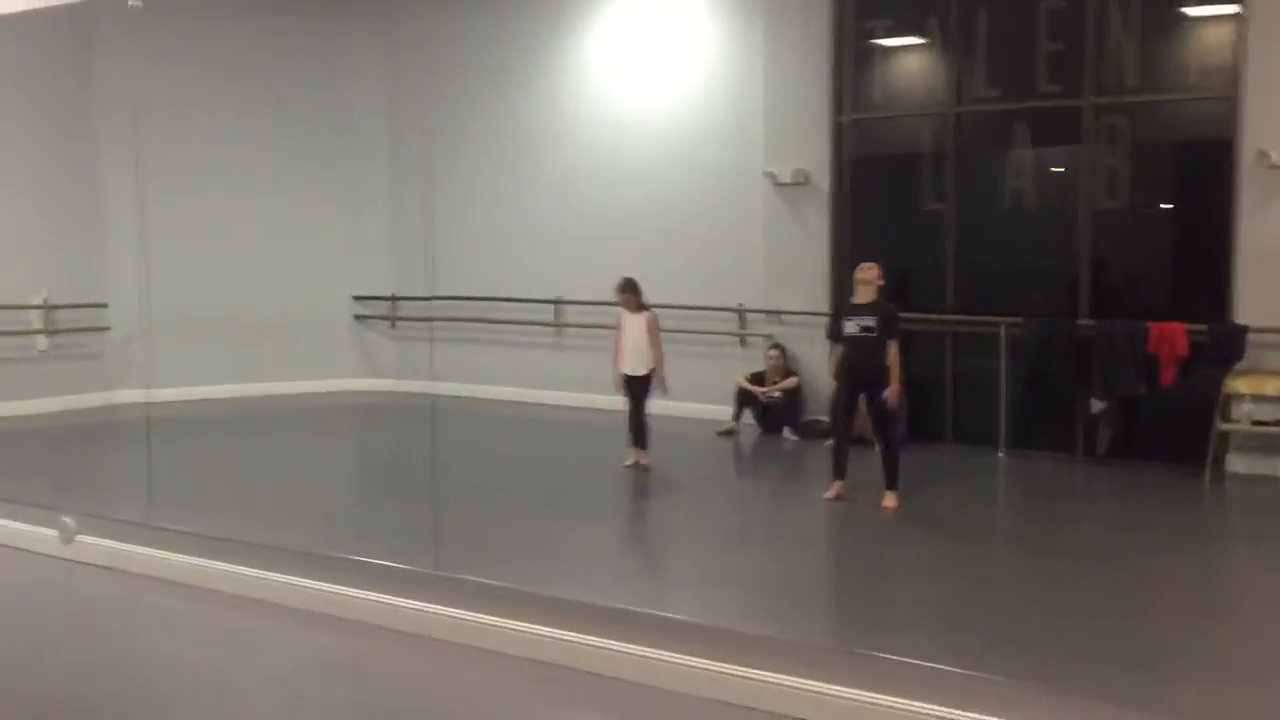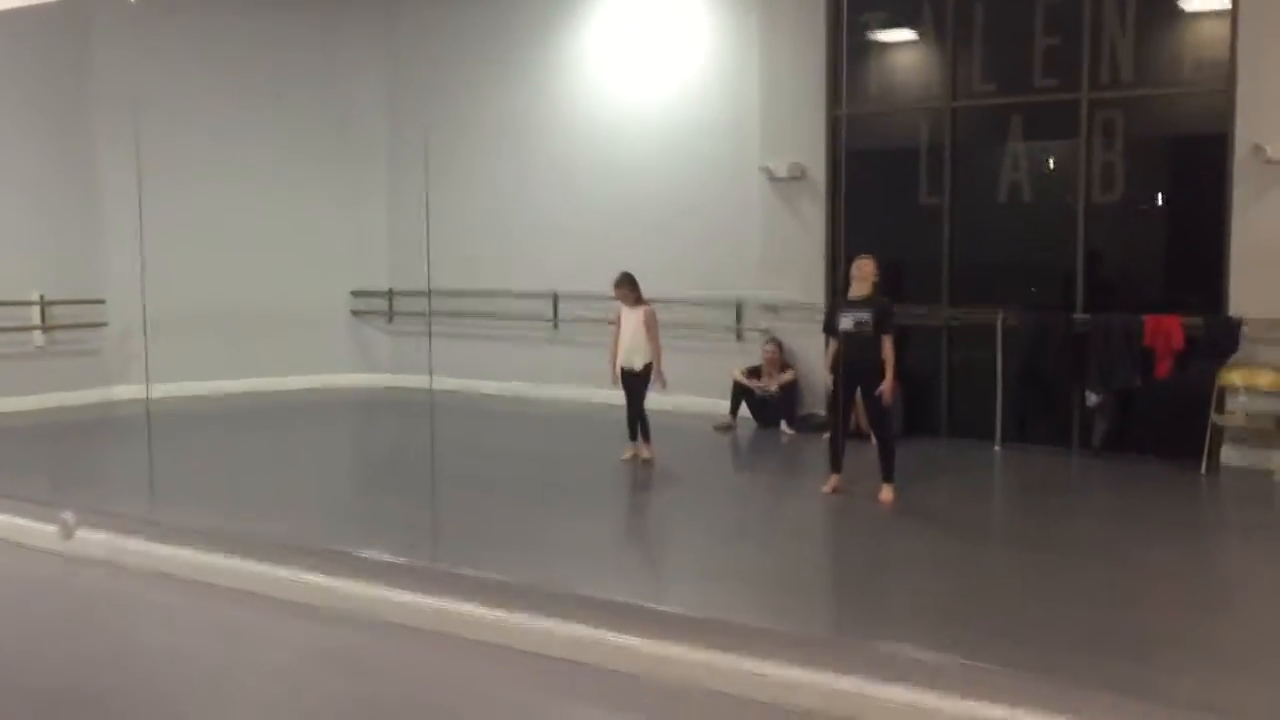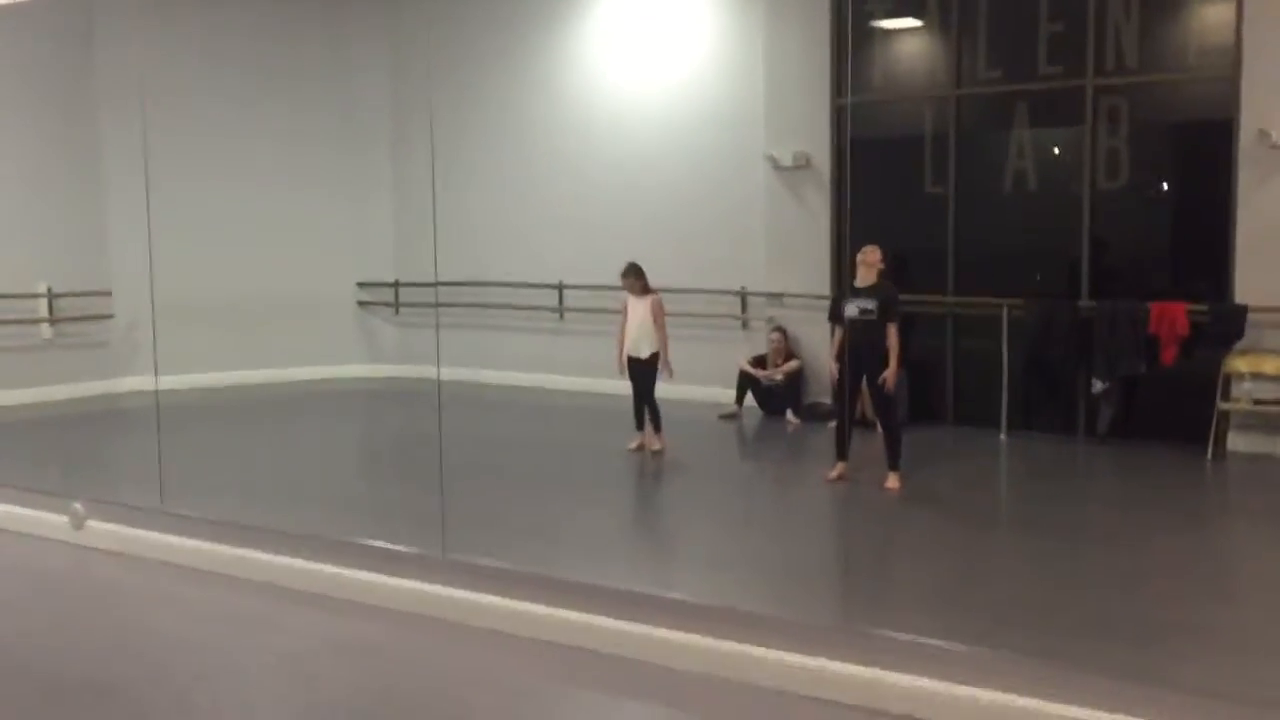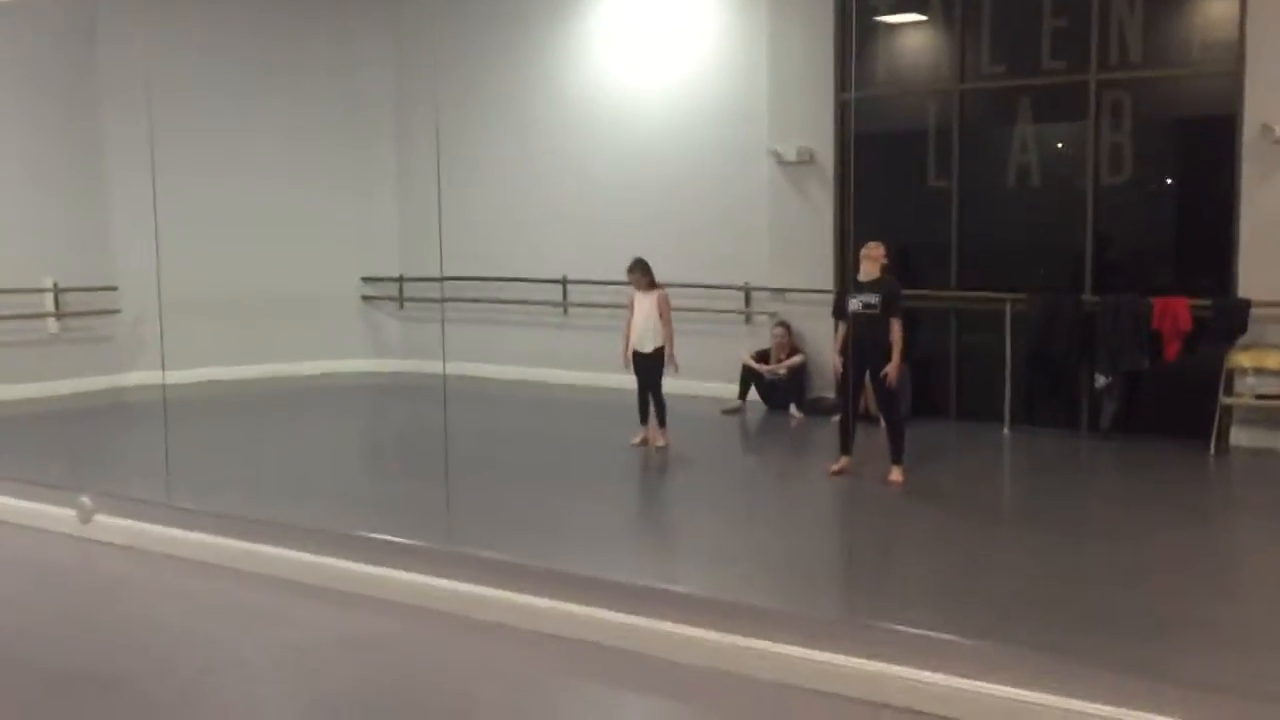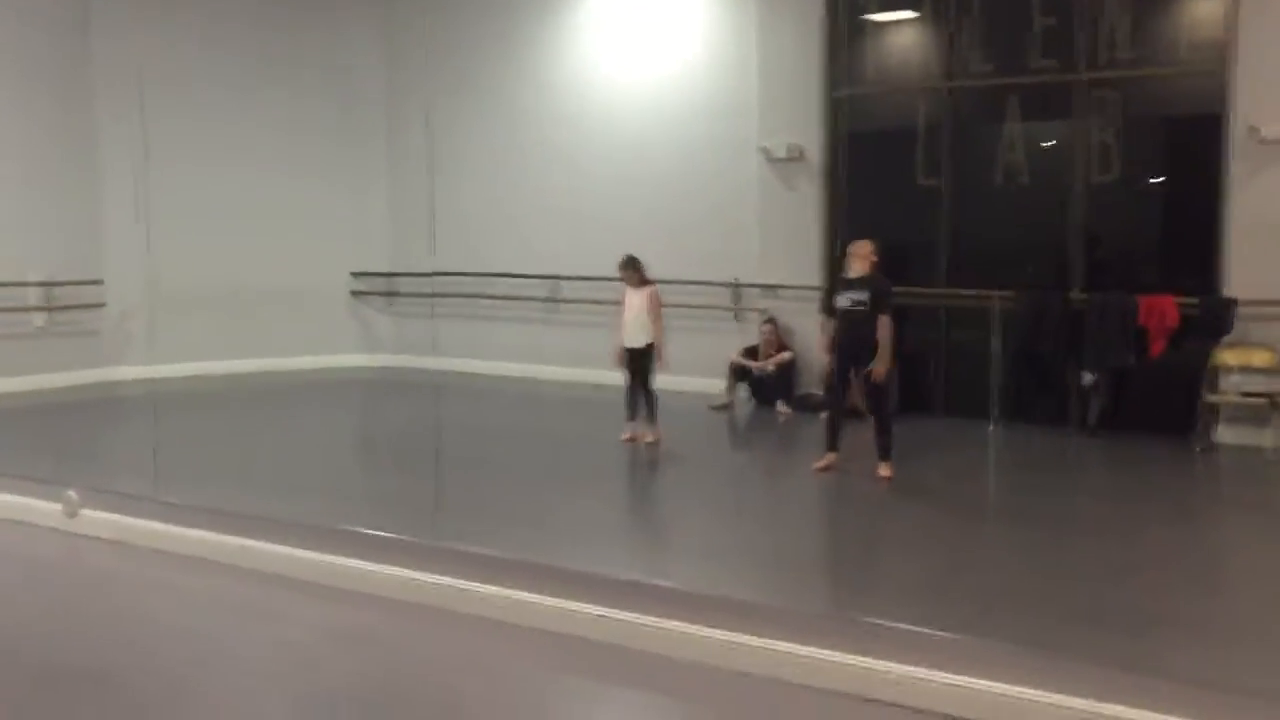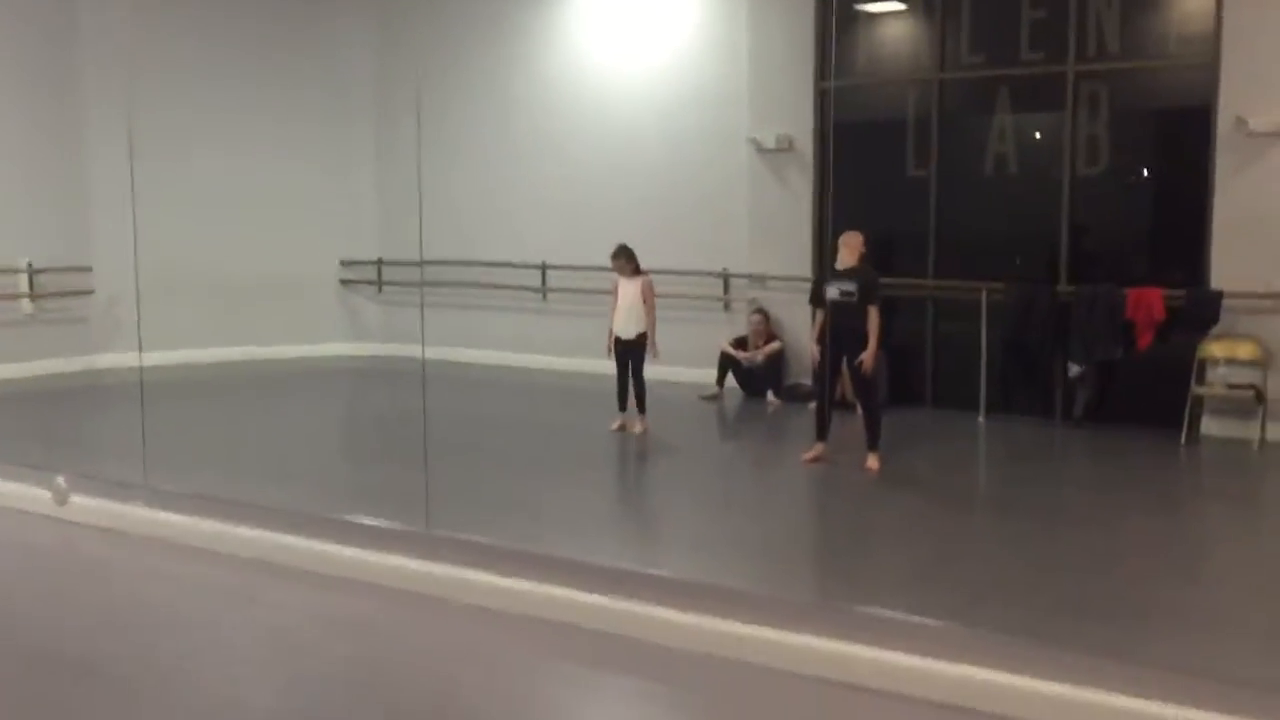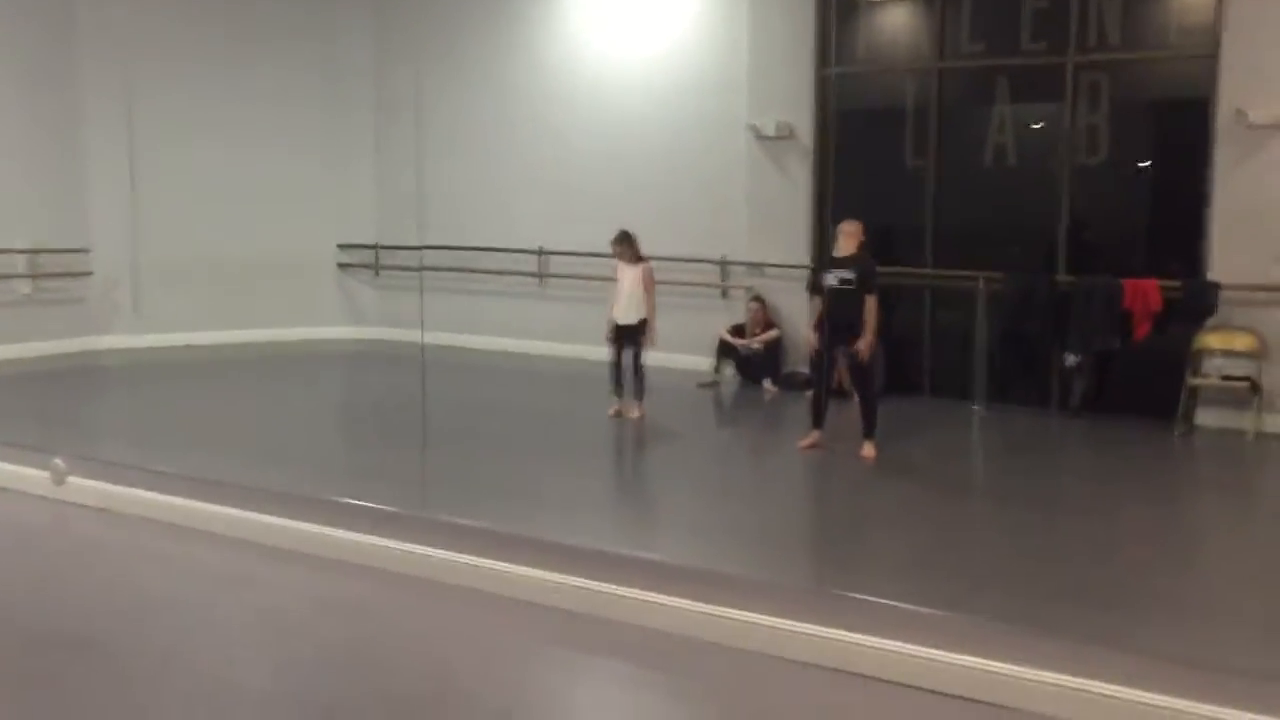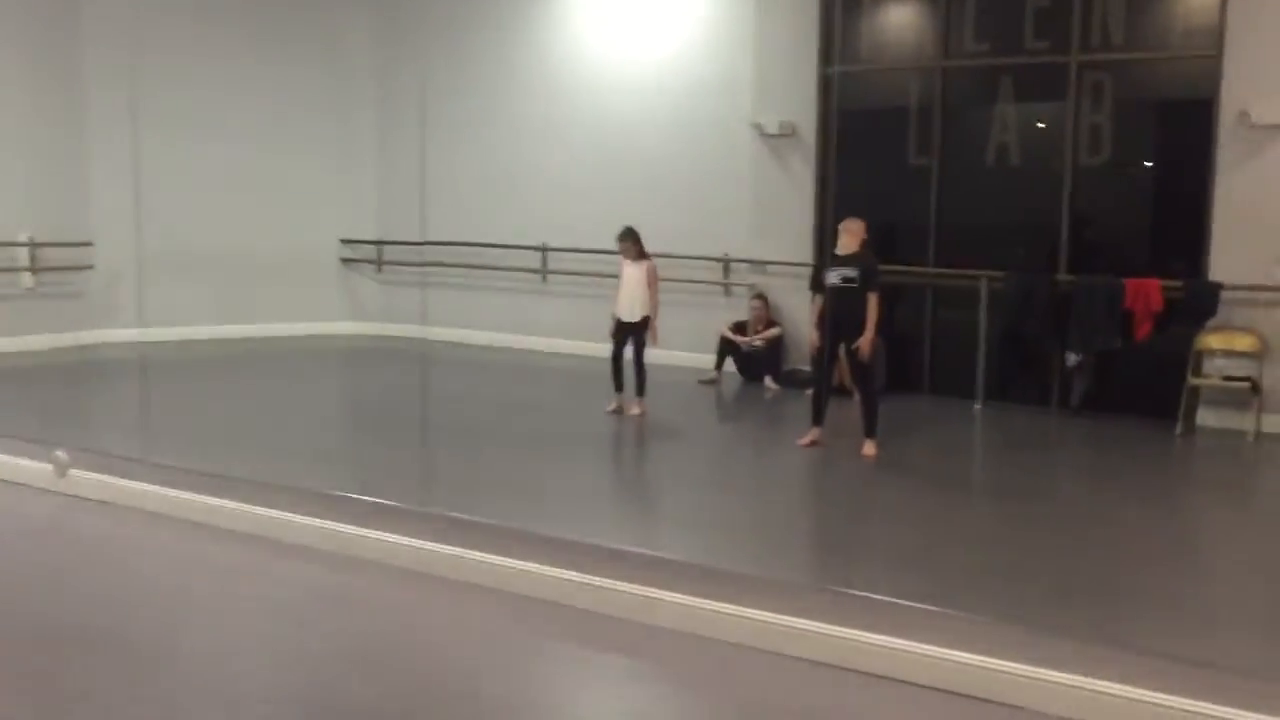
dt=0.1s
person 1, frame 1
left shoulder: (885, 310)
right shoulder: (843, 311)
left elbow: (892, 348)
right elbow: (837, 347)
left wrist: (894, 382)
right wrist: (834, 378)
left hip: (876, 379)
right hip: (848, 378)
left knee: (884, 433)
right knee: (840, 428)
left ankle: (890, 490)
right ankle: (838, 483)
person 1, frame 2
left shoulder: (881, 305)
right shoulder: (838, 305)
left elbow: (887, 342)
right elbow: (833, 341)
left wrist: (889, 378)
right wrist: (829, 372)
left hip: (872, 373)
right hip: (843, 372)
left knee: (881, 427)
right knee: (837, 423)
left ankle: (887, 483)
right ankle: (835, 476)
person 1, frame 3
left shoulder: (886, 292)
right shoulder: (844, 294)
left elbow: (892, 330)
right elbow: (839, 329)
left wrist: (893, 366)
right wrist: (834, 360)
left hip: (877, 361)
right hip: (849, 360)
left knee: (886, 415)
right knee: (842, 411)
left ankle: (893, 471)
right ankle: (841, 464)
person 1, frame 4
left shoulder: (889, 287)
right shoulder: (848, 288)
left elbow: (895, 326)
right elbow: (842, 324)
left wrist: (895, 360)
right wrist: (837, 355)
left hip: (880, 355)
right hip: (852, 354)
left knee: (889, 409)
right knee: (846, 405)
left ankle: (896, 465)
right ankle: (845, 457)
person 1, frame 5
left shoulder: (878, 284)
right shoulder: (837, 284)
left elbow: (884, 322)
right elbow: (831, 321)
left wrist: (883, 357)
right wrist: (827, 351)
left hip: (869, 352)
right hip: (842, 351)
left knee: (878, 405)
right knee: (835, 401)
left ankle: (884, 461)
right ankle: (831, 453)
person 1, frame 6
left shoulder: (866, 275)
right shoulder: (825, 277)
left elbow: (873, 313)
right elbow: (820, 312)
left wrist: (871, 348)
right wrist: (815, 343)
left hip: (858, 343)
right hip: (830, 342)
left knee: (867, 397)
right knee: (823, 392)
left ankle: (873, 452)
right ankle: (820, 445)
person 1, frame 7
left shoulder: (865, 263)
right shoulder: (824, 264)
left elbow: (871, 302)
right elbow: (818, 299)
left wrist: (868, 336)
right wrist: (813, 330)
left hip: (855, 331)
right hip: (827, 329)
left knee: (863, 385)
right knee: (820, 380)
left ankle: (869, 440)
right ankle: (816, 432)
person 1, frame 8
left shoulder: (867, 262)
right shoulder: (825, 262)
left elbow: (872, 300)
right elbow: (818, 297)
left wrist: (869, 334)
right wrist: (814, 328)
left hip: (857, 330)
right hip: (828, 327)
left knee: (864, 383)
right knee: (821, 378)
left ankle: (870, 438)
right ankle: (816, 429)
person 2, frame 1
left shoulder: (648, 317)
right shoulder: (622, 317)
left elbow: (656, 348)
right elbow: (618, 346)
left wrist: (660, 376)
right wrist: (617, 373)
left hip: (644, 372)
right hip: (627, 373)
left knee: (637, 412)
right knee: (633, 412)
left ankle: (643, 452)
right ankle: (635, 451)
person 2, frame 2
left shoulder: (646, 311)
right shoulder: (621, 311)
left elbow: (654, 342)
right elbow: (616, 339)
left wrist: (658, 369)
right wrist: (613, 367)
left hip: (642, 366)
right hip: (625, 366)
left knee: (638, 406)
right knee: (630, 406)
left ankle: (646, 445)
right ankle: (634, 446)
person 2, frame 3
left shoulder: (654, 301)
right shoulder: (628, 301)
left elbow: (661, 331)
right elbow: (623, 329)
left wrist: (665, 358)
right wrist: (619, 356)
left hip: (650, 355)
right hip: (632, 355)
left knee: (648, 396)
right knee: (637, 396)
left ankle: (658, 437)
right ankle: (640, 436)
person 2, frame 4
left shoulder: (660, 295)
right shoulder: (634, 296)
left elbow: (667, 326)
right elbow: (629, 323)
left wrist: (670, 353)
right wrist: (625, 350)
left hip: (655, 350)
right hip: (638, 350)
left knee: (655, 390)
right knee: (642, 390)
left ankle: (662, 432)
right ankle: (644, 431)
person 2, frame 5
left shoulder: (651, 292)
right shoulder: (627, 291)
left elbow: (657, 322)
right elbow: (623, 319)
left wrist: (659, 349)
right wrist: (619, 347)
left hip: (646, 346)
right hip: (628, 346)
left knee: (645, 386)
right knee: (631, 386)
left ankle: (652, 428)
right ankle: (631, 427)
person 2, frame 6
left shoulder: (644, 282)
right shoulder: (618, 281)
left elbow: (650, 312)
right elbow: (614, 309)
left wrist: (652, 340)
right wrist: (610, 336)
left hip: (637, 337)
right hip: (620, 336)
left knee: (637, 377)
right knee: (621, 377)
left ankle: (641, 419)
right ankle: (622, 417)
person 2, frame 7
left shoulder: (644, 269)
right shoulder: (620, 267)
left elbow: (650, 300)
right elbow: (617, 296)
left wrist: (650, 328)
right wrist: (610, 323)
left hip: (637, 323)
right hip: (619, 322)
left knee: (636, 363)
right knee: (616, 361)
left ankle: (638, 405)
right ankle: (618, 403)
person 2, frame 8
left shoulder: (648, 267)
right shoulder: (624, 264)
left elbow: (653, 298)
right elbow: (620, 292)
left wrist: (652, 326)
right wrist: (613, 320)
left hip: (640, 320)
right hip: (622, 319)
left knee: (638, 359)
right knee: (615, 357)
left ankle: (639, 402)
right ankle: (618, 399)
